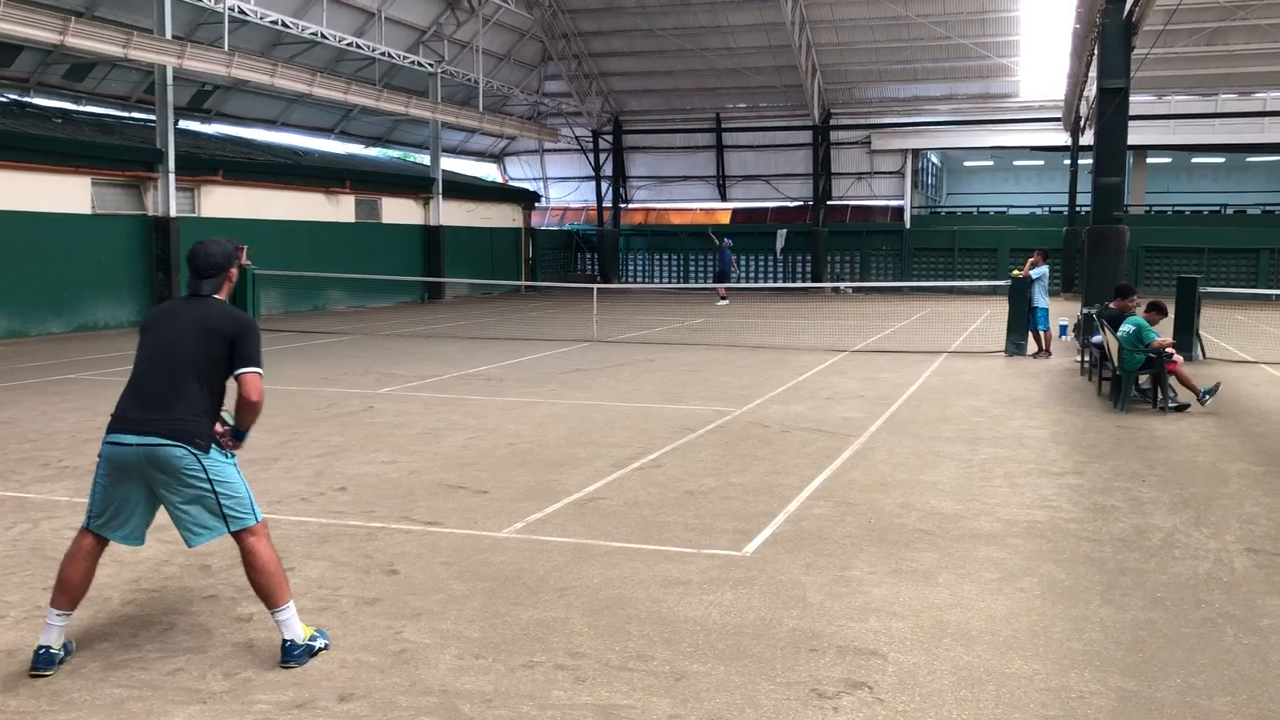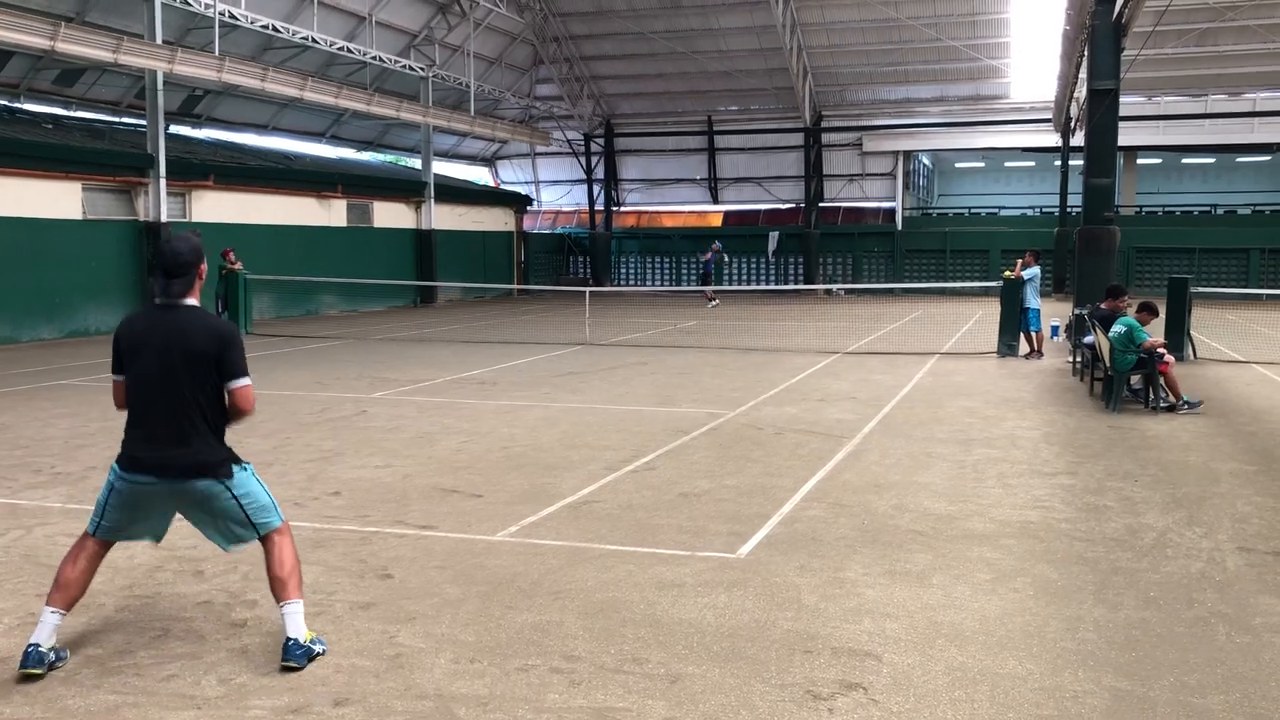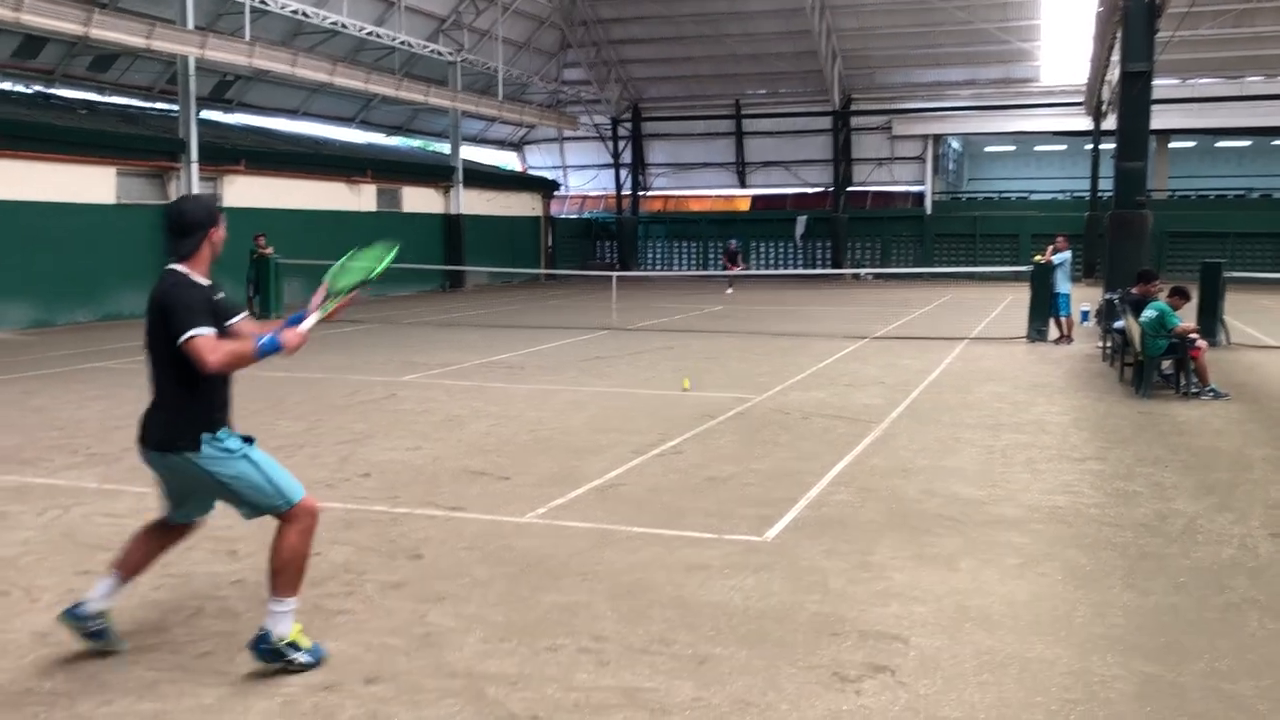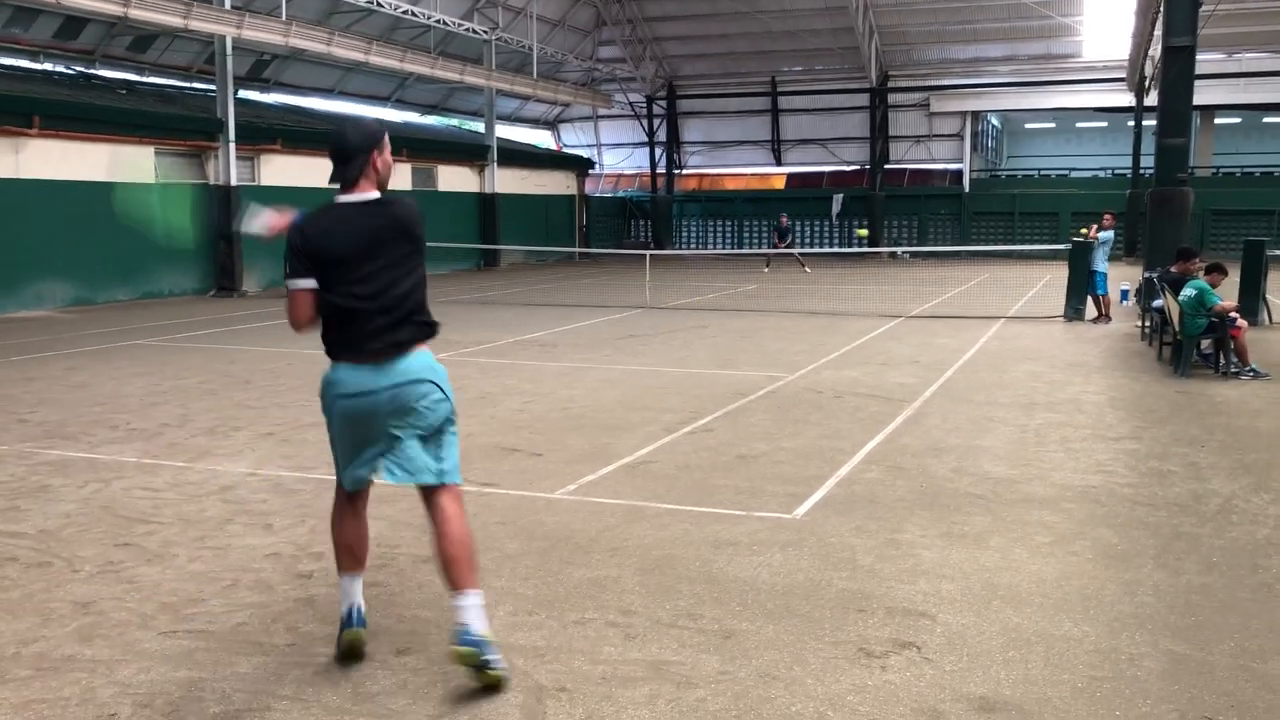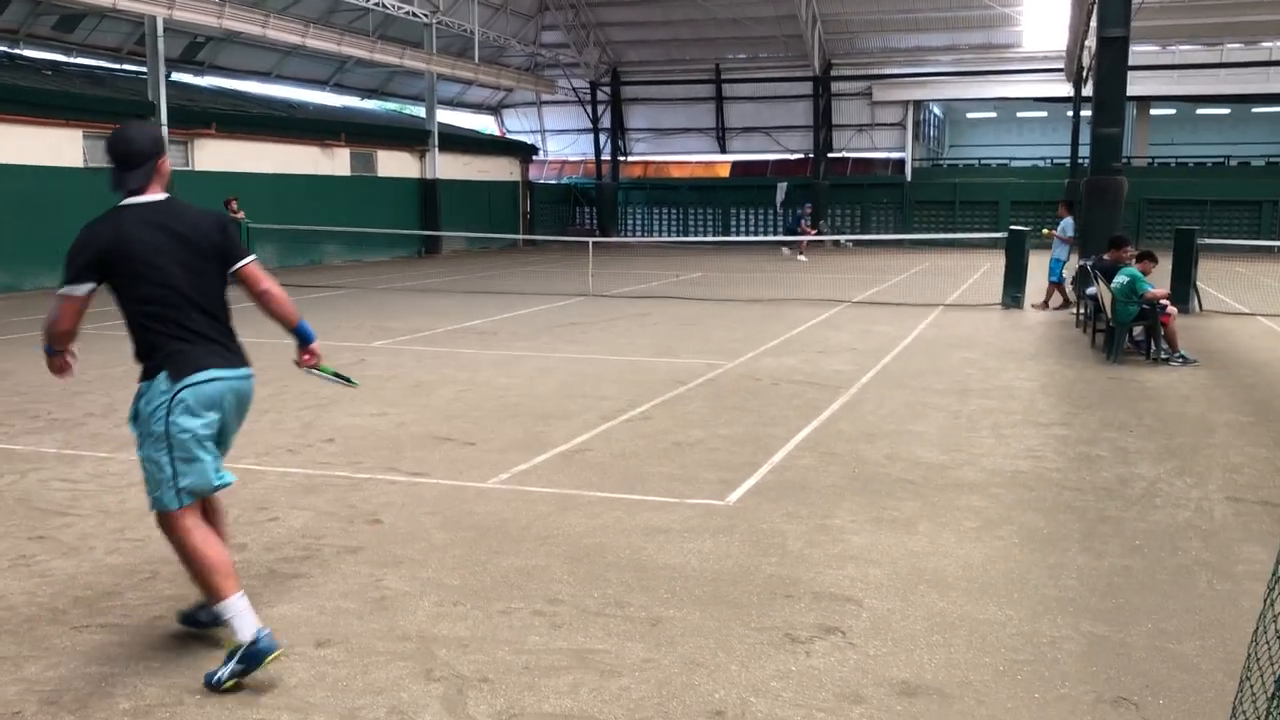
dt=0.7s
person 1, frame 1
left shoulder: (156, 316)
right shoulder: (238, 323)
right elbow: (251, 396)
right wrist: (236, 433)
left hip: (122, 437)
right hip: (183, 443)
left knee: (92, 535)
right knee: (251, 532)
left ankle: (49, 645)
right ankle: (295, 637)
person 1, frame 2
left shoulder: (129, 328)
right shoulder: (220, 331)
left elbow: (121, 399)
right elbow: (244, 405)
left hip: (137, 467)
right hip: (206, 468)
left knee: (93, 541)
right knee: (276, 534)
left ankle: (40, 645)
right ankle: (297, 638)
person 1, frame 3
left shoulder: (201, 290)
right shoulder: (176, 294)
left elbow: (247, 333)
right elbow: (212, 359)
left wrist: (302, 319)
right wrist: (278, 344)
left hip: (182, 437)
right hip: (197, 440)
left knee: (179, 520)
right knee: (302, 511)
left ankle: (90, 610)
right ankle: (278, 633)
person 1, frame 4
left shoulder: (310, 231)
right shoulder: (403, 214)
left elbow: (301, 319)
left hip: (350, 381)
right hip: (414, 372)
left knee: (351, 496)
right knee: (444, 499)
left ankle: (352, 613)
right ankle: (473, 633)
person 1, frame 5
left shoulder: (100, 235)
right shoulder: (209, 222)
left elbow: (62, 324)
right elbow: (263, 286)
left wrist: (55, 350)
right wrist: (305, 336)
left hip: (178, 385)
right hip: (233, 376)
left knee: (179, 515)
right knee: (195, 488)
left ankle: (252, 641)
right ankle: (213, 604)
